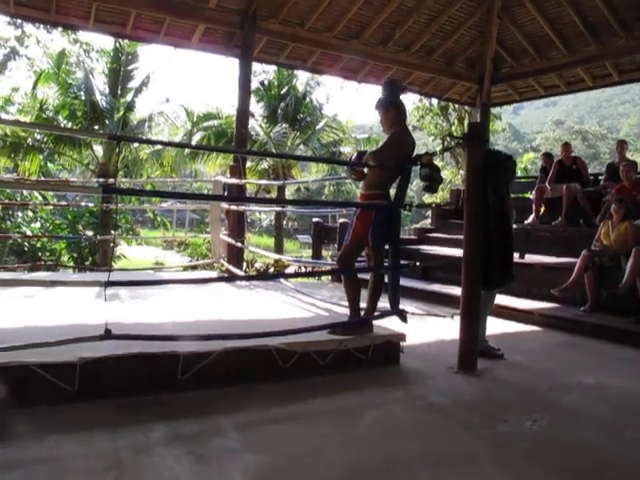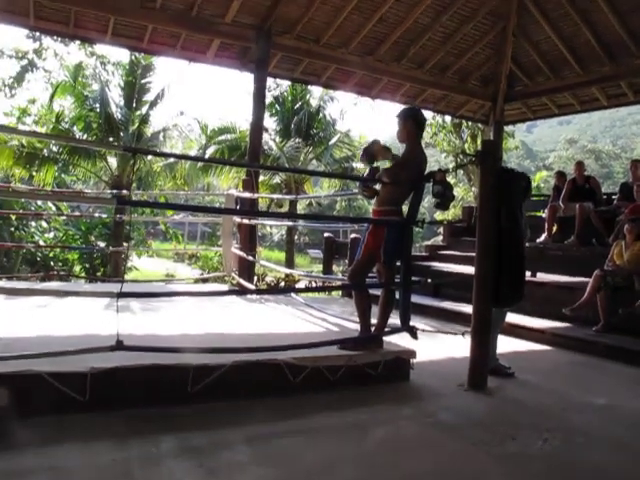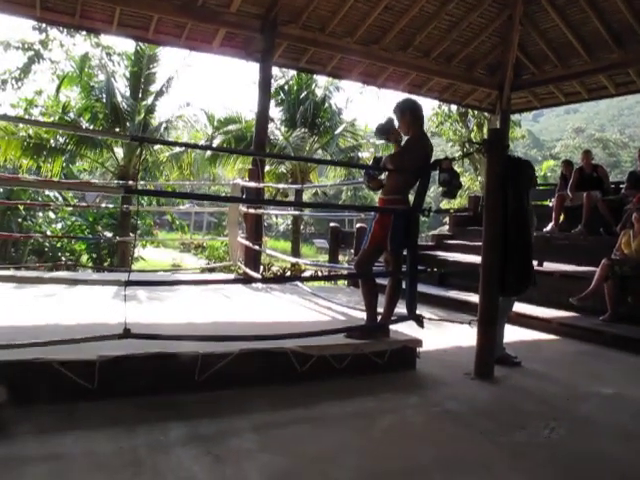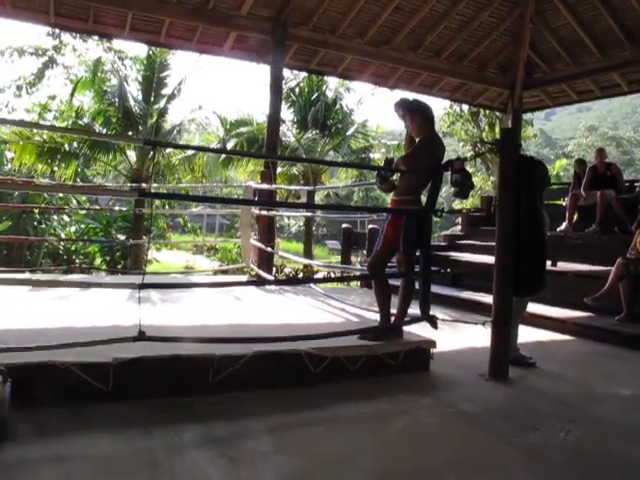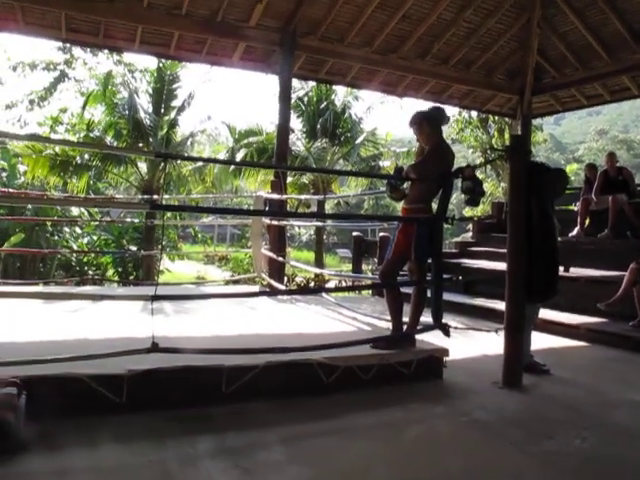
dt=0.4s
person 1, frame 1
left shoulder: (399, 135)
right shoulder: (403, 137)
left elbow: (377, 157)
left wrist: (365, 157)
left hip: (374, 205)
right hip: (380, 204)
left knee: (345, 260)
right knee: (375, 263)
left ankle: (356, 319)
right ankle: (365, 319)
person 1, frame 2
left shoulder: (413, 152)
right shoulder: (416, 154)
left elbow: (390, 174)
left wrist: (378, 173)
right wrist: (385, 154)
left hip: (386, 221)
right hip: (391, 220)
left knee: (356, 275)
right knee: (386, 279)
left ankle: (366, 335)
right ankle: (376, 335)
person 1, frame 3
left shoulder: (417, 140)
right shoulder: (420, 142)
left elbow: (393, 161)
left wrist: (383, 161)
right wrist: (395, 140)
left hip: (393, 209)
right hip: (399, 209)
left knee: (363, 264)
right knee: (394, 268)
left ankle: (372, 323)
right ankle: (382, 324)
person 1, frame 4
left shoulder: (429, 141)
right shoulder: (432, 143)
left elbow: (406, 162)
right elbow: (411, 160)
left wrist: (395, 163)
right wrist: (407, 129)
left hip: (405, 211)
right hip: (411, 210)
left knee: (376, 265)
right knee: (406, 269)
left ankle: (386, 325)
right ankle: (396, 325)
person 1, frame 5
left shoulder: (437, 149)
right shoulder: (443, 151)
left elbow: (415, 171)
left wrist: (405, 171)
left hip: (416, 219)
right hip: (423, 218)
left knee: (387, 274)
right knee: (418, 277)
left ankle: (398, 334)
right ankle: (409, 334)
person 2, frame 1
left shoulder: (497, 192)
right shoulder: (496, 193)
right elbow: (500, 221)
left hip: (493, 247)
right hip: (493, 248)
left knee: (488, 290)
right knee: (488, 290)
left ankle: (479, 340)
right ankle: (479, 342)
person 2, frame 2
left shoulder: (511, 209)
right shoulder: (509, 209)
right elbow: (516, 238)
left hip: (505, 264)
right hip: (505, 265)
left knee: (498, 309)
right knee: (499, 308)
left ankle: (490, 358)
right ankle: (489, 360)
person 2, frame 3
left shoulder: (517, 196)
right shoulder: (515, 196)
left hip: (513, 251)
right hip: (512, 252)
left knee: (506, 296)
right knee: (507, 296)
left ankle: (496, 347)
right ankle: (496, 349)
person 2, frame 4
left shoulder: (528, 197)
right shoulder: (527, 198)
left hip: (524, 250)
right hip: (525, 251)
left knee: (519, 297)
right knee: (520, 297)
left ankle: (510, 349)
right ankle: (510, 351)
person 2, frame 5
left shoulder: (537, 204)
right shoulder: (538, 205)
right elbow: (541, 233)
left hip: (535, 259)
right hip: (537, 260)
left knee: (529, 307)
right knee: (530, 307)
left ankle: (524, 355)
right ankle: (524, 358)
